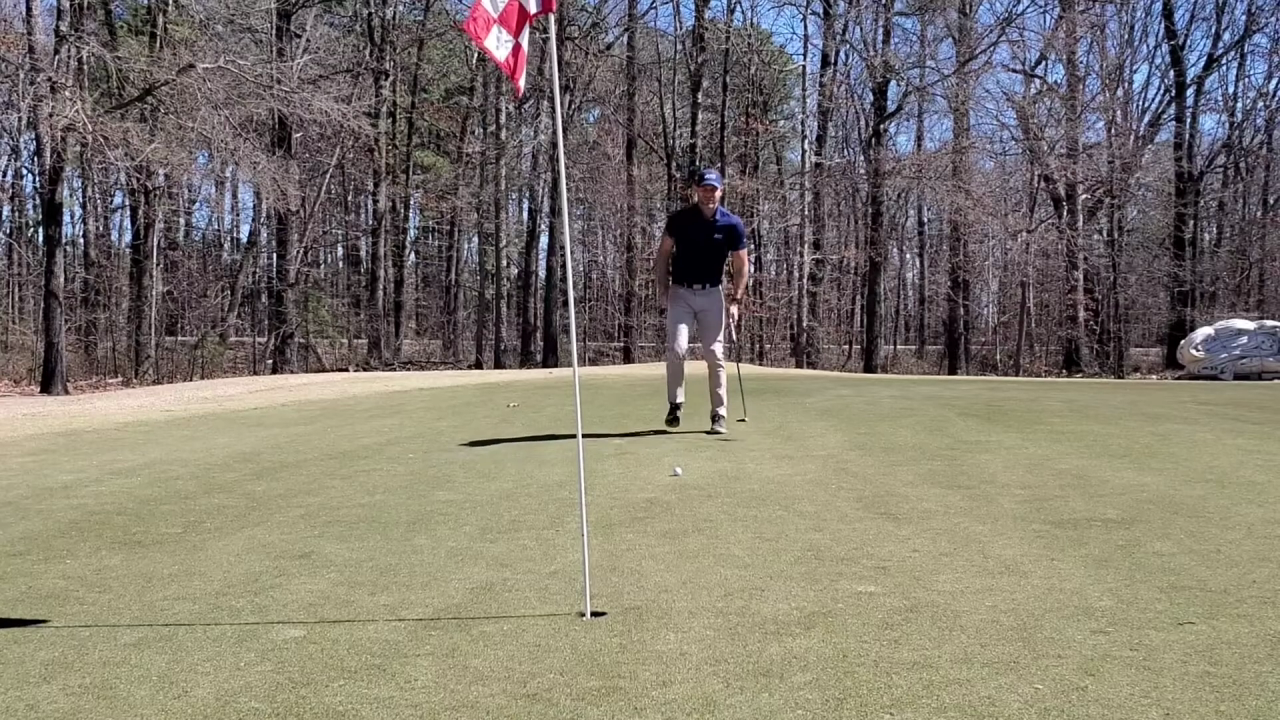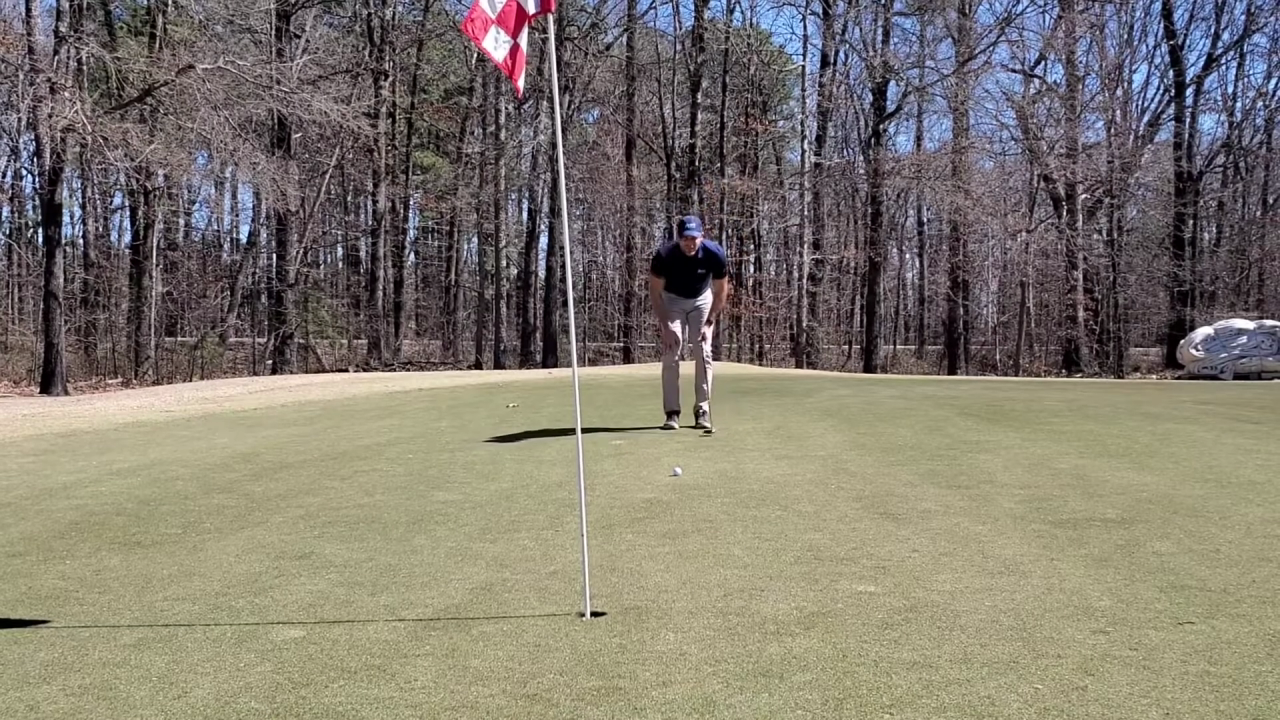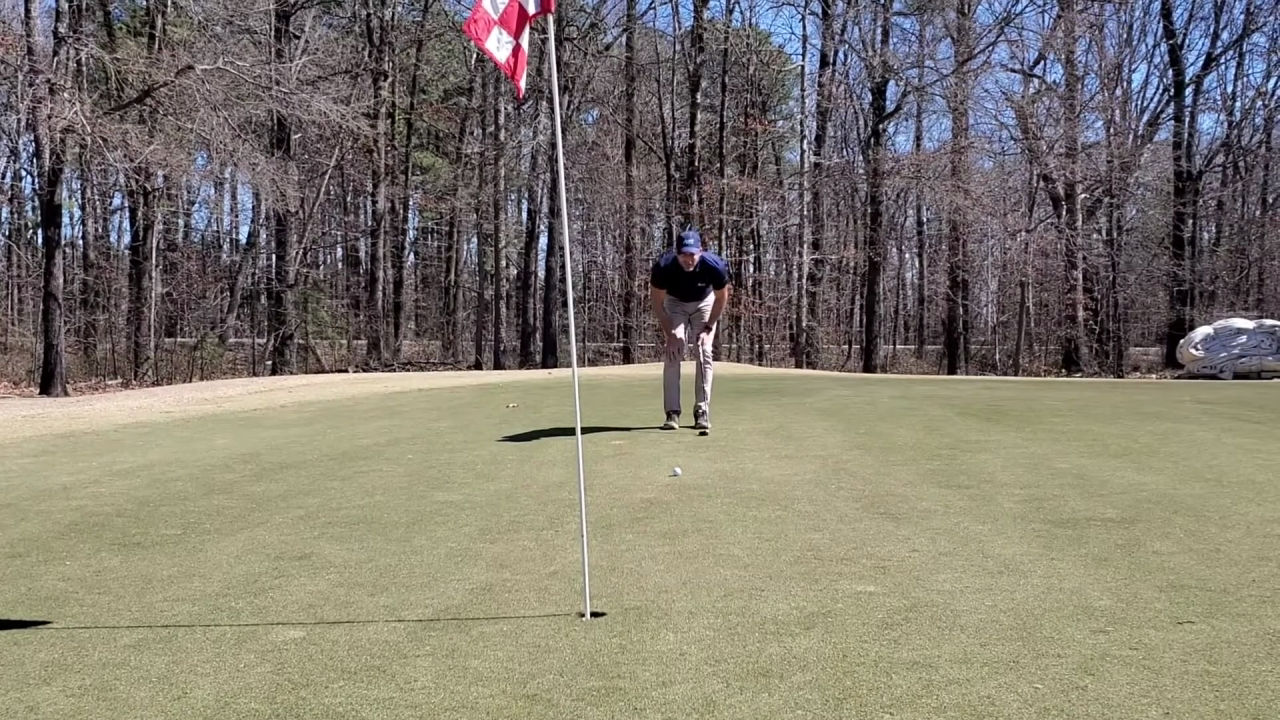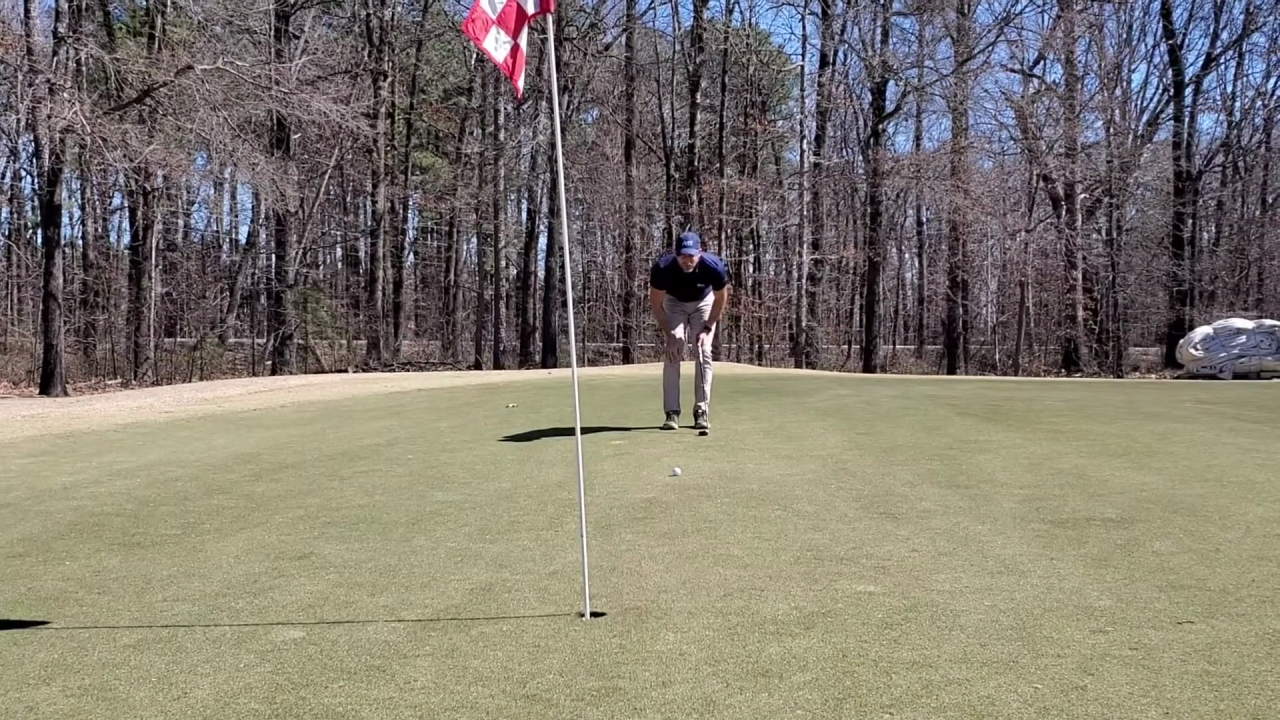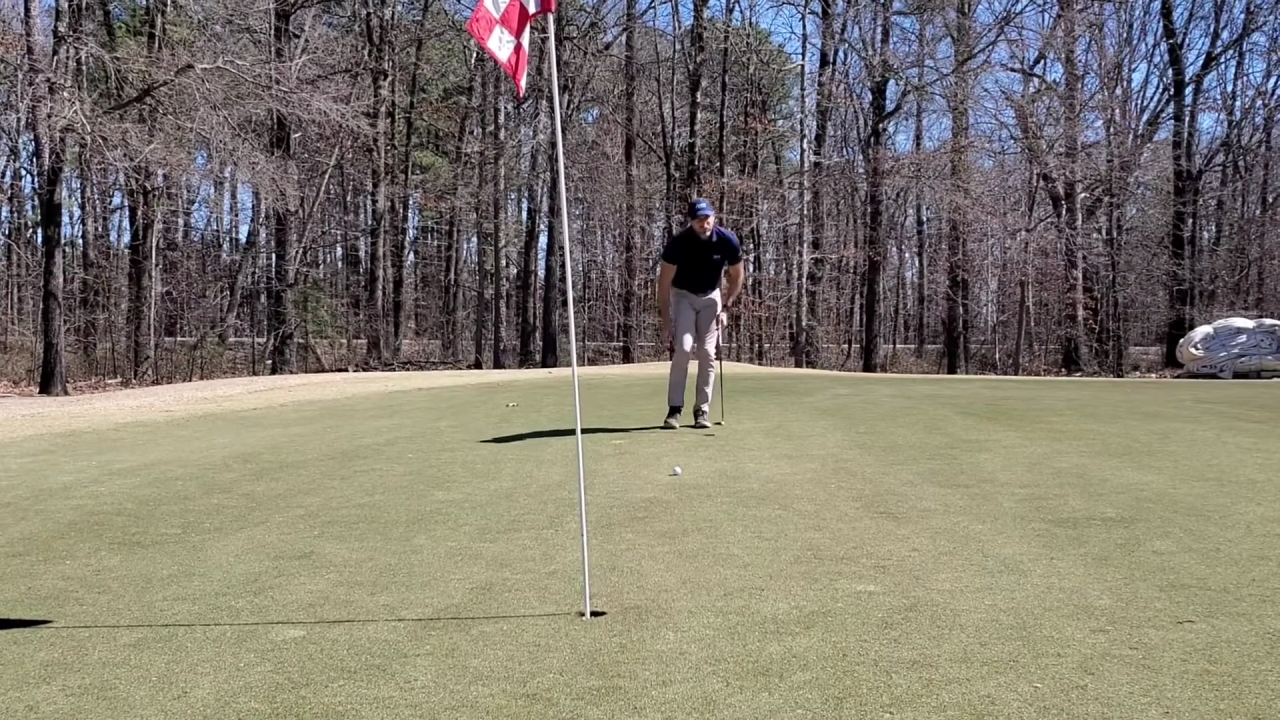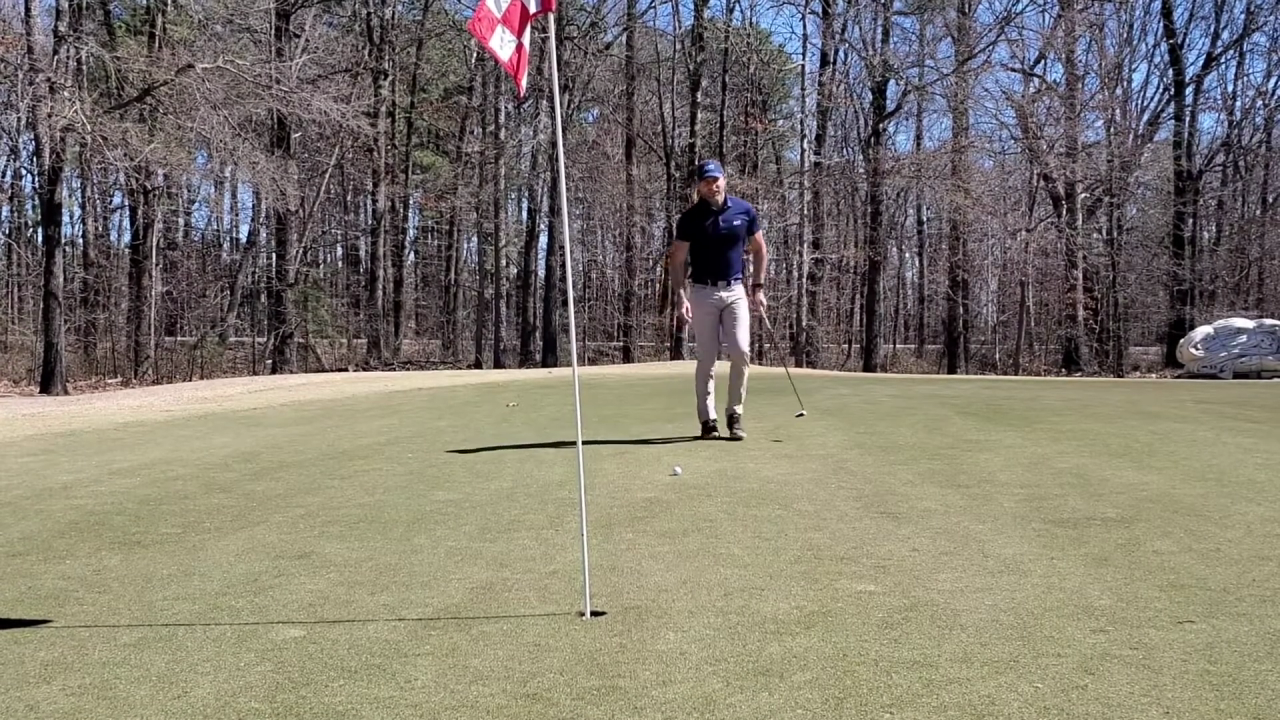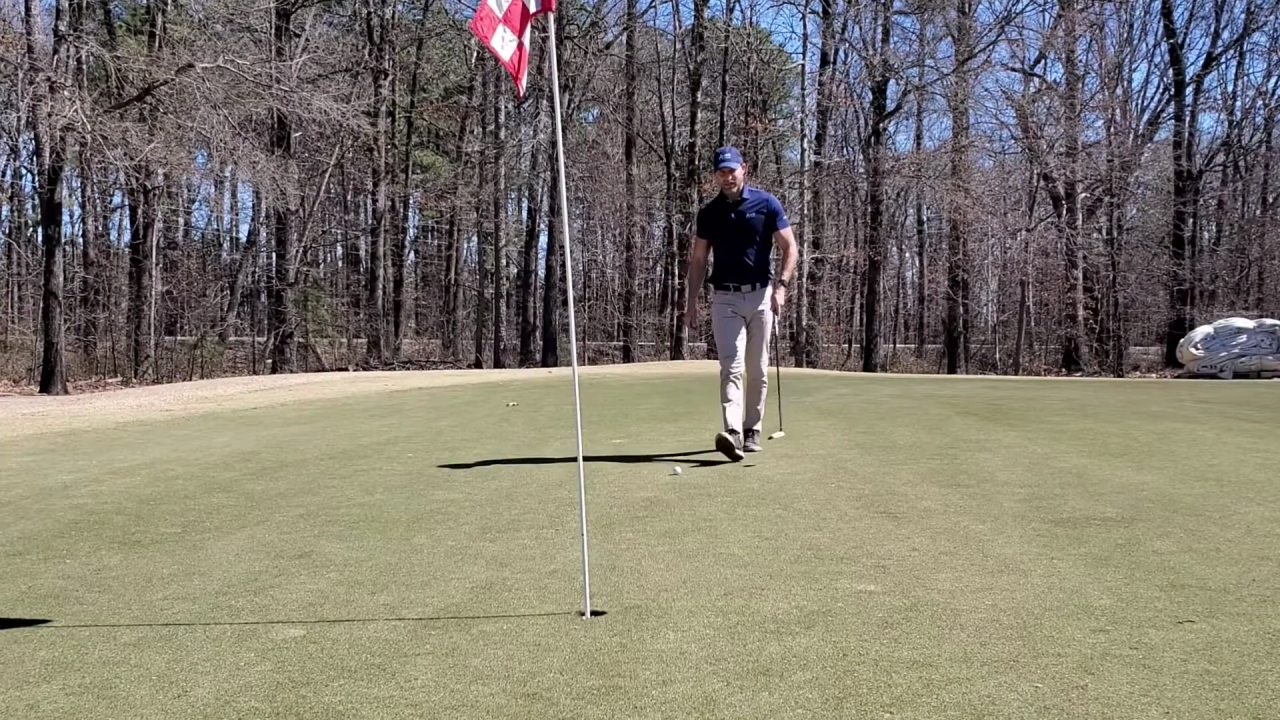
dt=0.7s
person 1, frame 1
left shoulder: (733, 224)
right shoulder: (679, 218)
left elbow: (741, 266)
right elbow: (664, 252)
left wrist: (735, 300)
right wrist: (662, 285)
left hip: (712, 294)
right hip: (680, 294)
left knee: (714, 355)
right knee: (677, 350)
left ankle: (719, 415)
right ankle: (675, 404)
person 1, frame 2
left shoulder: (715, 254)
right shoulder: (663, 255)
left elbow: (721, 291)
right elbow: (655, 292)
left wrist: (709, 323)
right wrist: (665, 326)
left hip: (702, 298)
right hip: (672, 300)
left knee: (704, 352)
right knee: (671, 353)
left ankle: (702, 410)
right ankle: (672, 412)
person 1, frame 3
left shoulder: (715, 266)
right shoulder: (663, 267)
left elbow: (721, 297)
right elbow: (657, 302)
left wrist: (708, 328)
right wrist: (669, 334)
left hip: (704, 302)
right hip: (675, 303)
left knee: (705, 352)
right knee: (672, 352)
left ankle: (702, 411)
right ankle: (672, 412)
person 1, frame 4
left shoulder: (714, 267)
right shoulder: (662, 268)
left elbow: (721, 298)
right elbow: (656, 304)
left wrist: (707, 328)
right wrist: (669, 335)
left hip: (704, 302)
right hip: (674, 303)
left knee: (704, 352)
right knee: (673, 352)
left ankle: (702, 411)
right ankle: (672, 412)
person 1, frame 5
left shoulder: (728, 241)
right shoulder: (677, 243)
left elbow: (737, 276)
right elbow: (664, 283)
left wrist: (725, 308)
right wrist: (666, 322)
left hip: (711, 296)
right hip: (682, 295)
left knee: (707, 352)
right knee: (683, 348)
left ankle: (702, 410)
right ankle: (675, 408)
person 1, frame 6
left shoulder: (745, 210)
right shoulder: (690, 218)
left elbow: (759, 249)
right elbow: (677, 261)
left wrist: (758, 287)
right wrist: (681, 296)
left hip: (735, 291)
right hip: (703, 292)
left knee: (740, 352)
right knee: (706, 359)
left ankle: (734, 413)
right ankle: (708, 420)
person 1, frame 7
left shoulder: (767, 203)
right shoulder: (708, 213)
left elbow: (789, 248)
right elbow: (698, 260)
left wrist: (781, 286)
right wrist: (692, 301)
left hip: (760, 296)
right hip: (725, 298)
left knee: (757, 370)
right knee: (730, 368)
left ankle: (752, 429)
right ankle: (732, 434)
